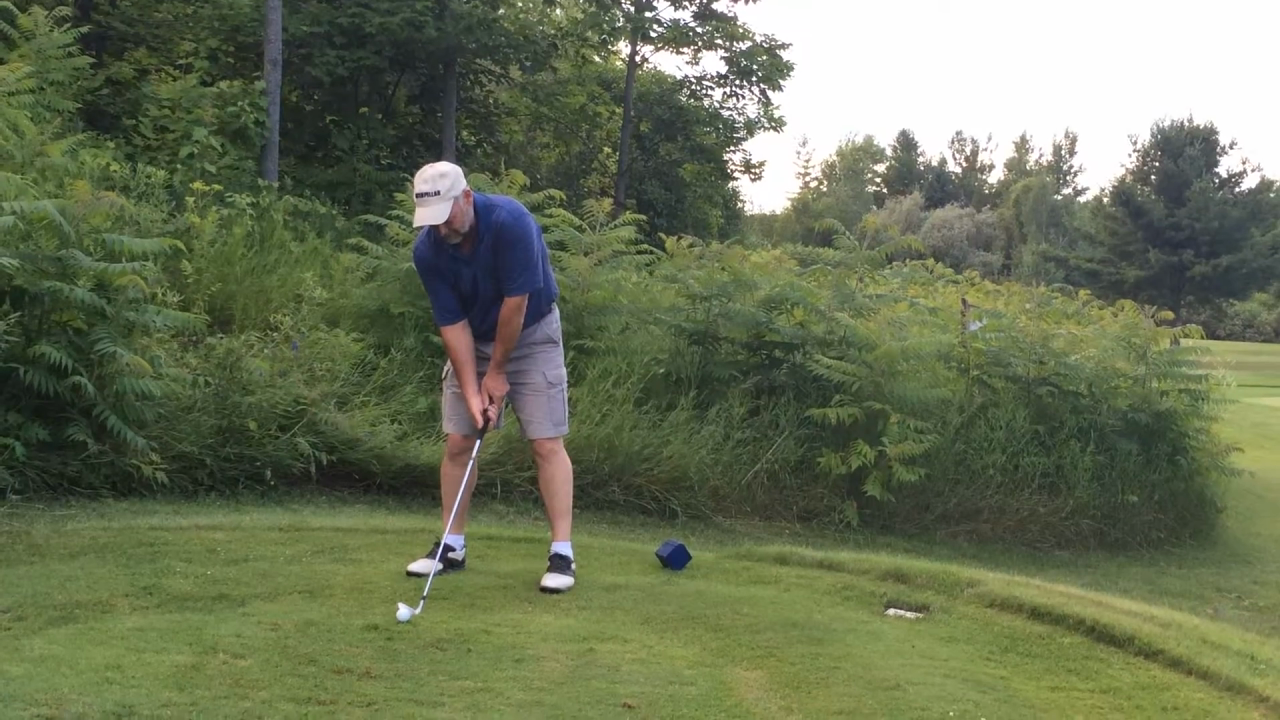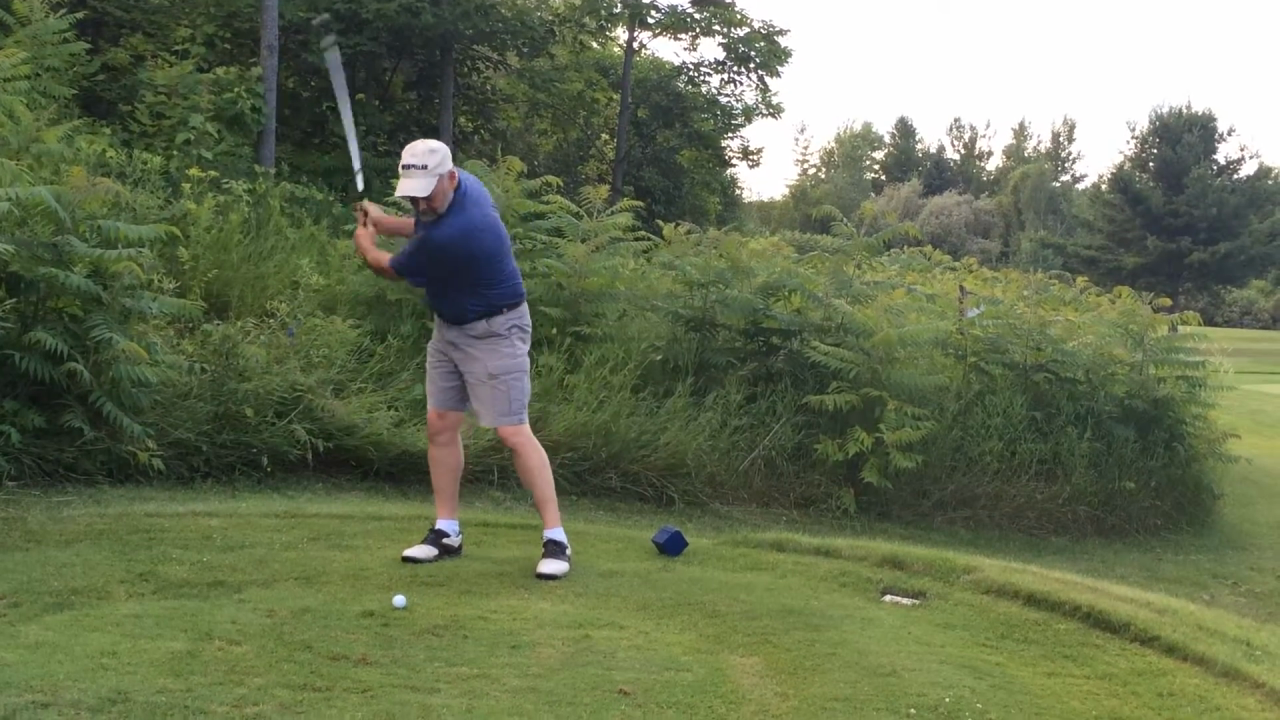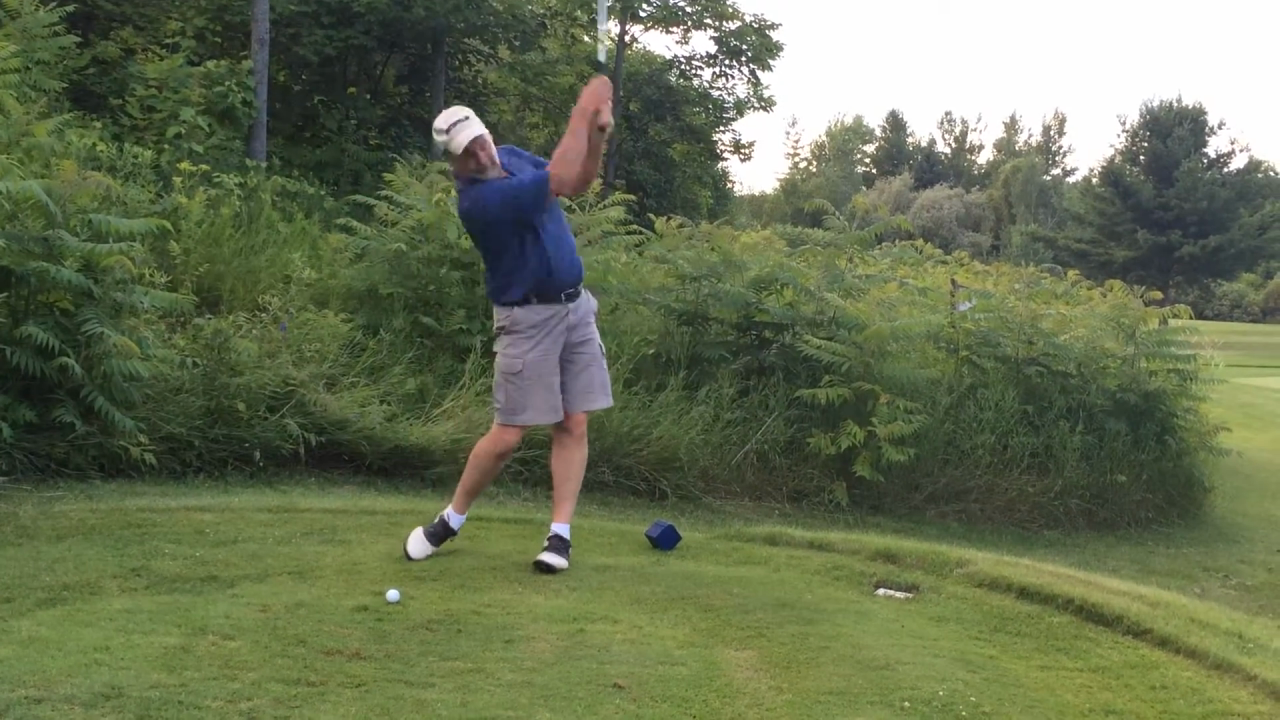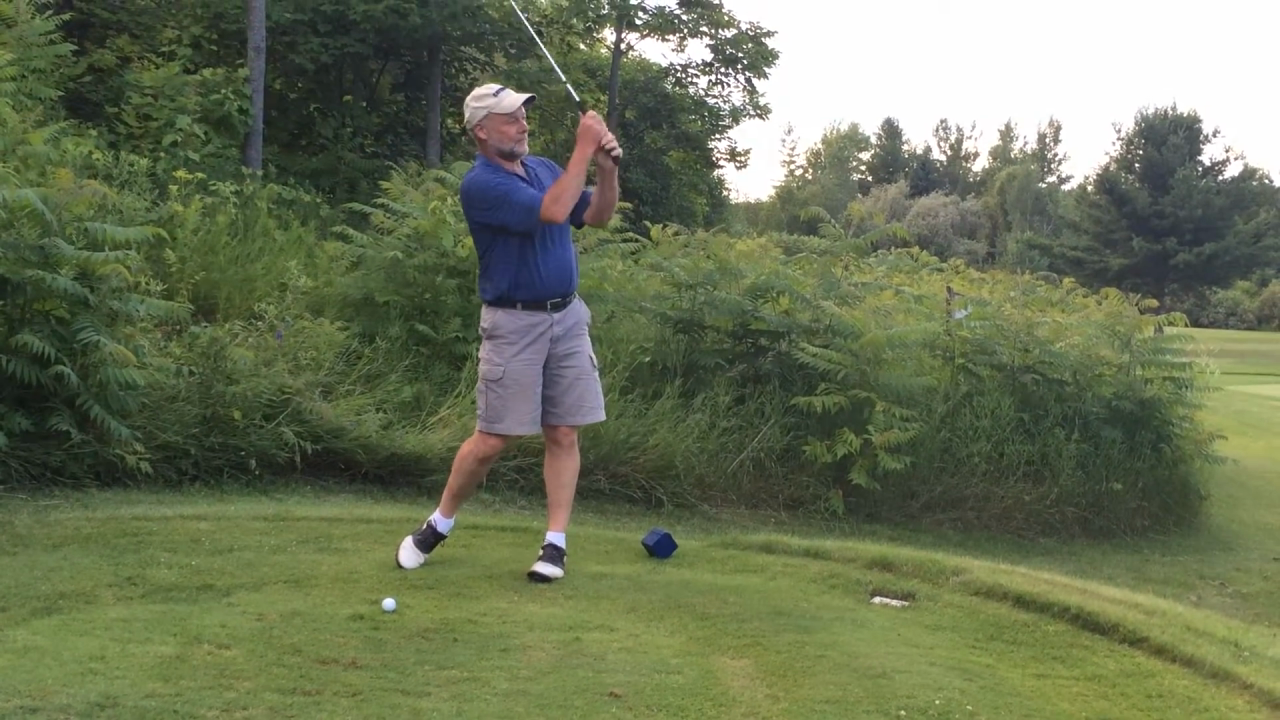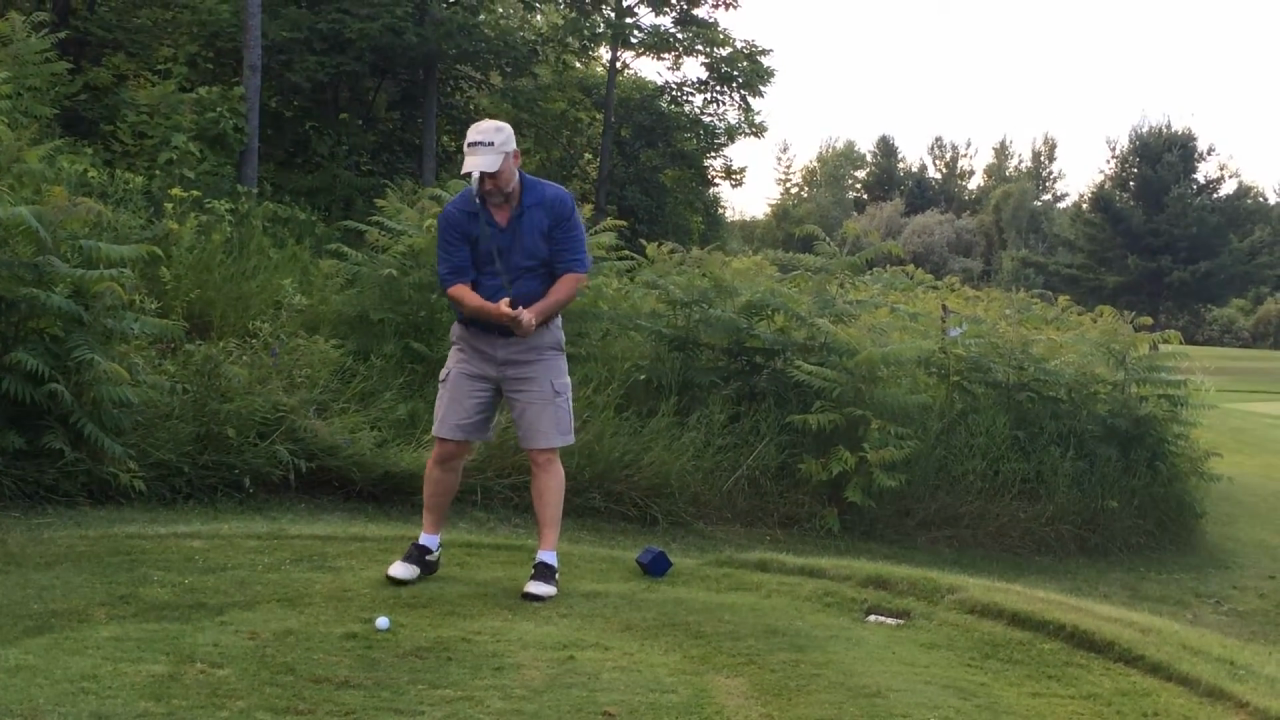
dt=1s
person 1, frame 1
left shoulder: (510, 221)
right shoulder: (427, 249)
left elbow: (516, 302)
right elbow: (452, 323)
left wrist: (498, 371)
right wrist: (471, 391)
left hip: (531, 336)
right hip: (471, 341)
left knee: (547, 443)
right knee: (458, 442)
left ankle: (562, 553)
right ankle: (452, 546)
person 1, frame 2
left shoulder: (453, 236)
right shoulder: (461, 185)
left elbow: (397, 270)
left wrist: (366, 247)
right wrist: (388, 223)
left hip: (494, 330)
right hip: (449, 325)
left knee: (513, 433)
right knee: (440, 425)
left ankle: (555, 538)
right ankle: (446, 531)
person 1, frame 3
left shoulder: (511, 158)
right shoulder: (479, 202)
left elbow: (576, 180)
right elbow: (561, 181)
left wrist: (597, 133)
right wrist: (581, 110)
left hip: (574, 306)
right hip: (526, 319)
left knee: (574, 425)
right knee: (508, 434)
left ankle: (560, 532)
right ankle: (451, 519)
person 1, frame 4
left shoulder: (543, 167)
right shoulder: (480, 185)
left elbow: (597, 217)
right elbow: (552, 212)
left wrist: (607, 166)
right wrist: (583, 147)
left hip: (568, 316)
right hip: (514, 322)
left knee: (564, 434)
right knee: (492, 439)
left ankle: (555, 542)
right ankle: (437, 524)
person 1, frame 5
left shoulder: (556, 203)
right shoulder: (456, 213)
left elbow: (575, 273)
right elbow: (454, 285)
left wrist: (536, 313)
right wrist: (492, 310)
left hip: (536, 344)
right hip: (474, 343)
left knee: (543, 453)
right knee: (448, 448)
left ankle: (547, 561)
right ankle: (427, 547)
